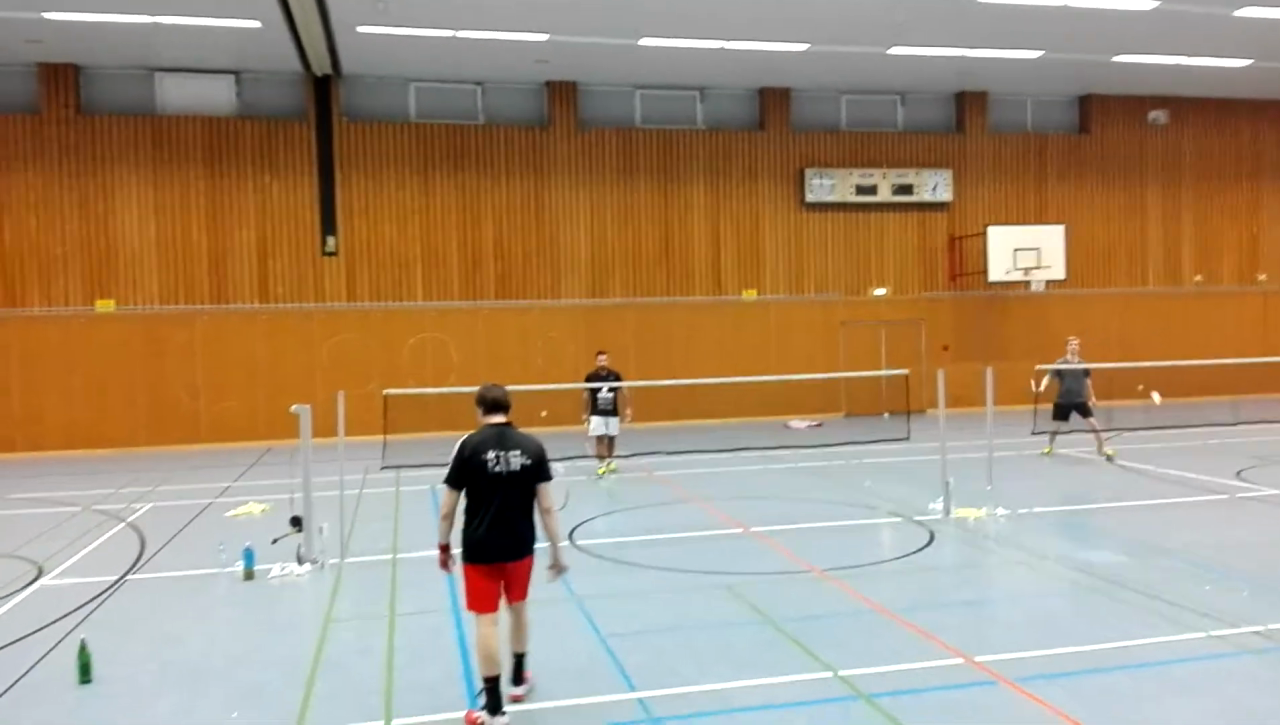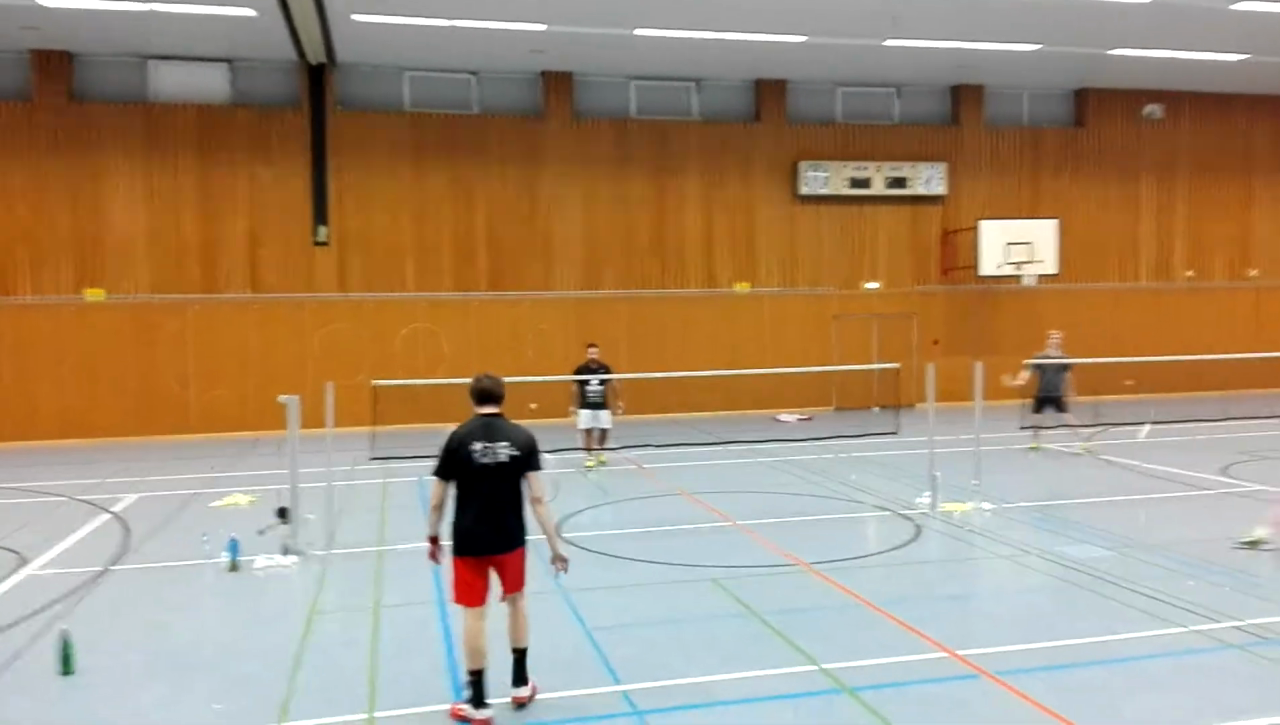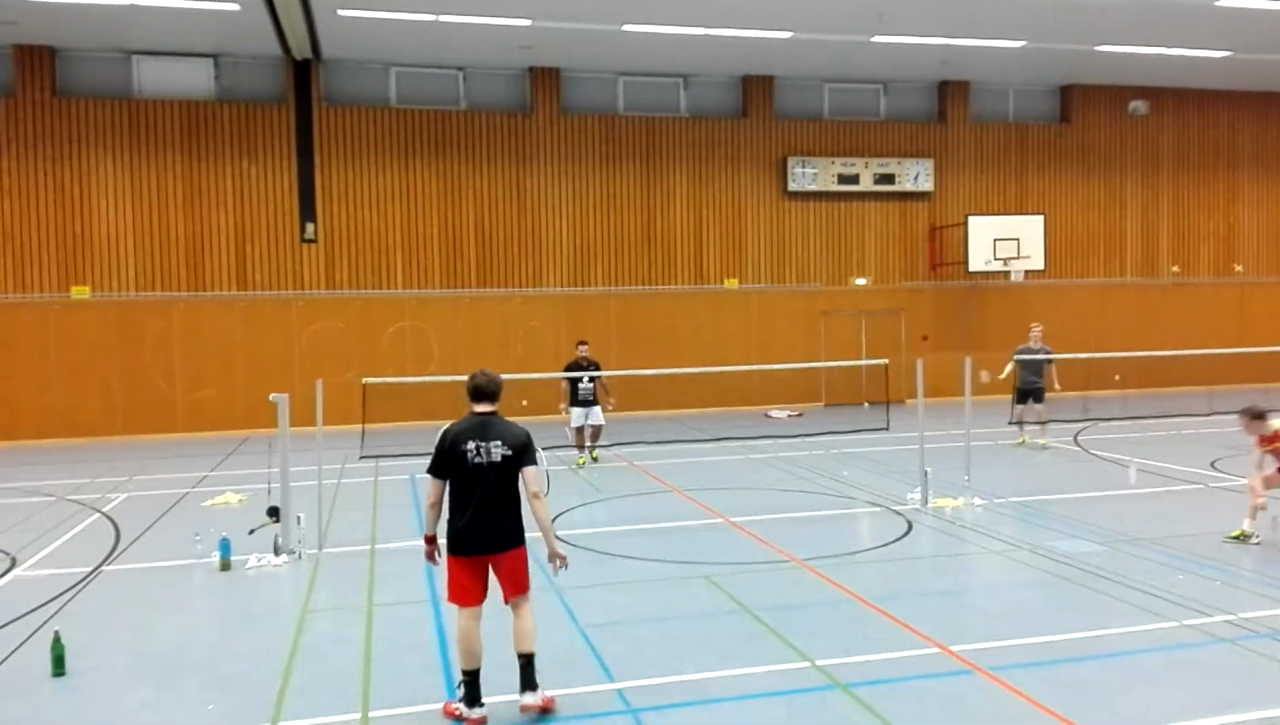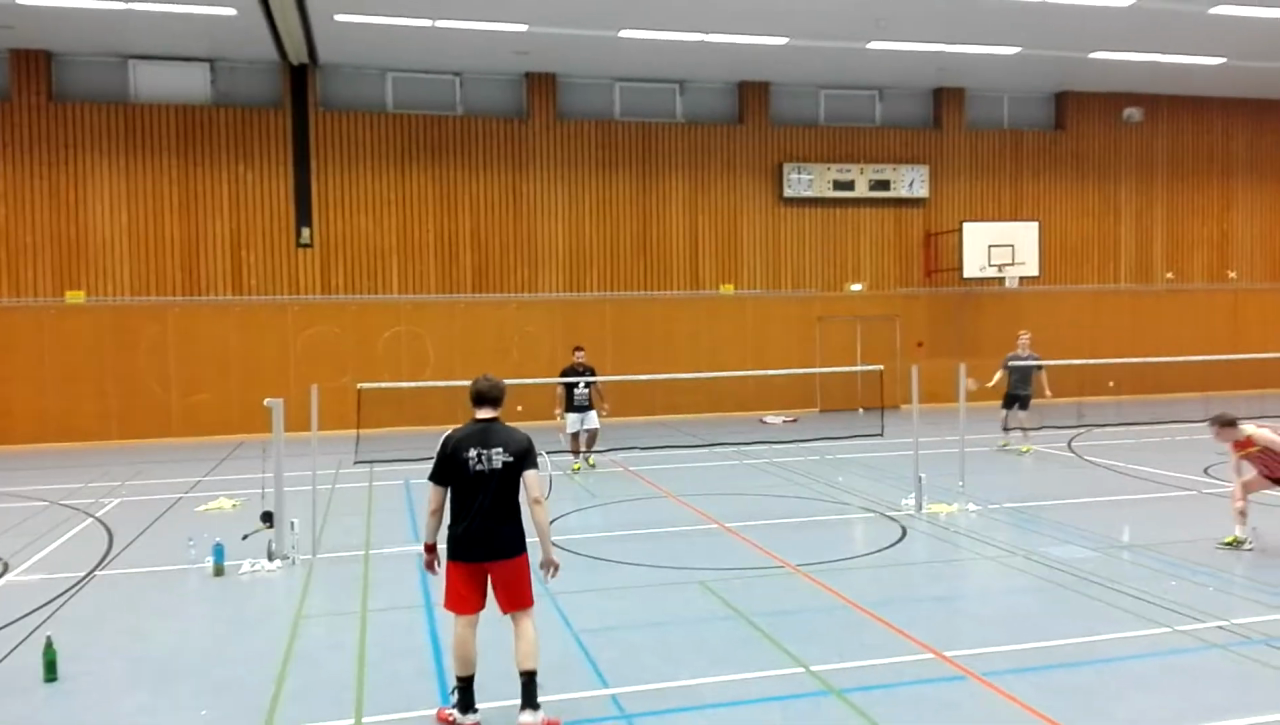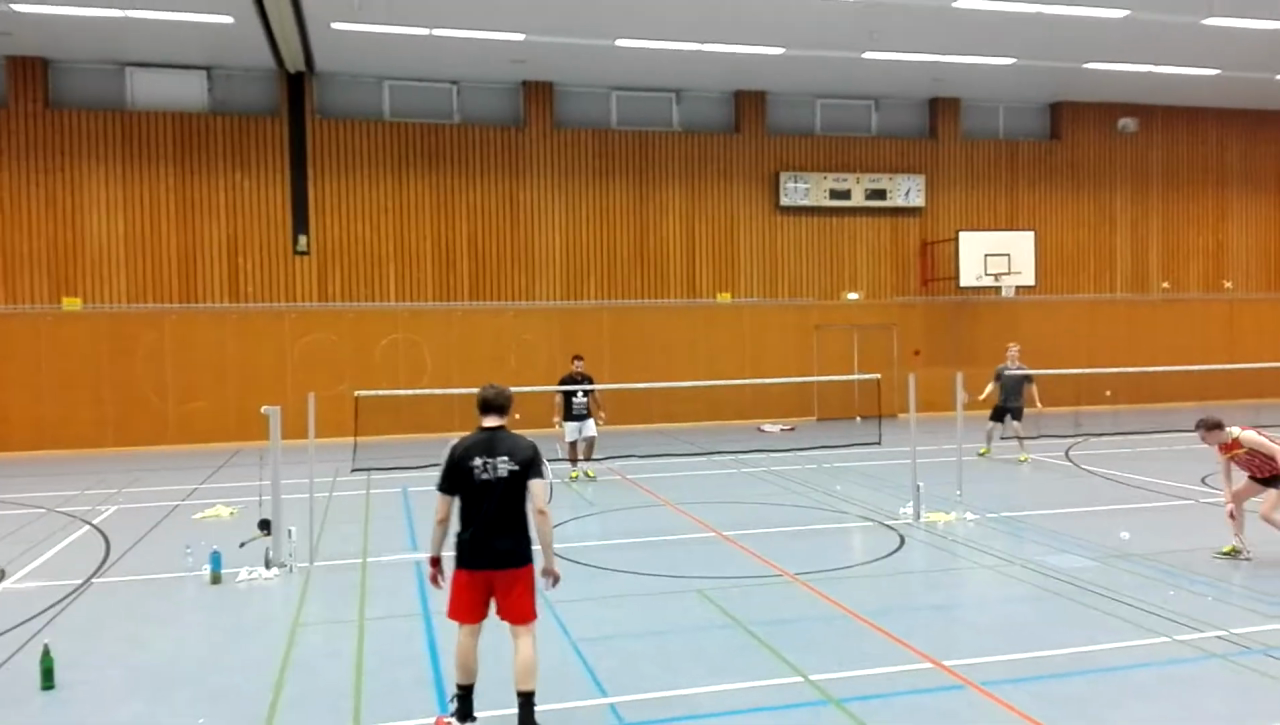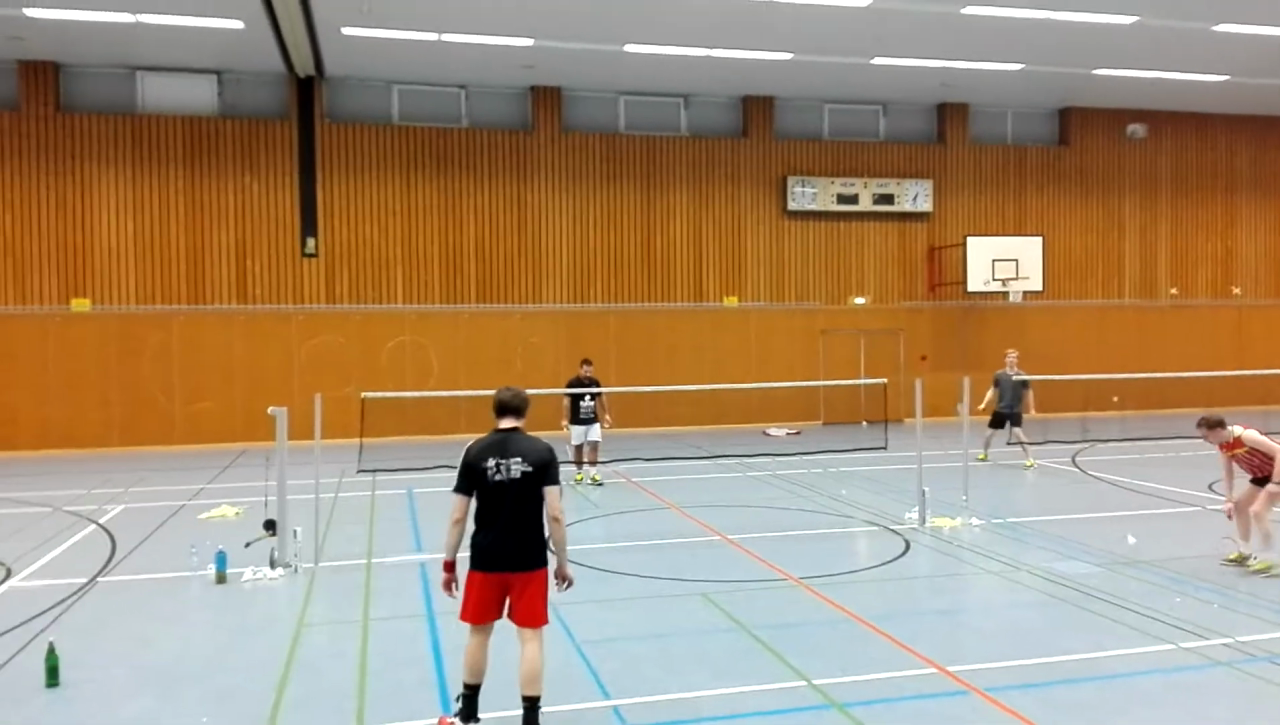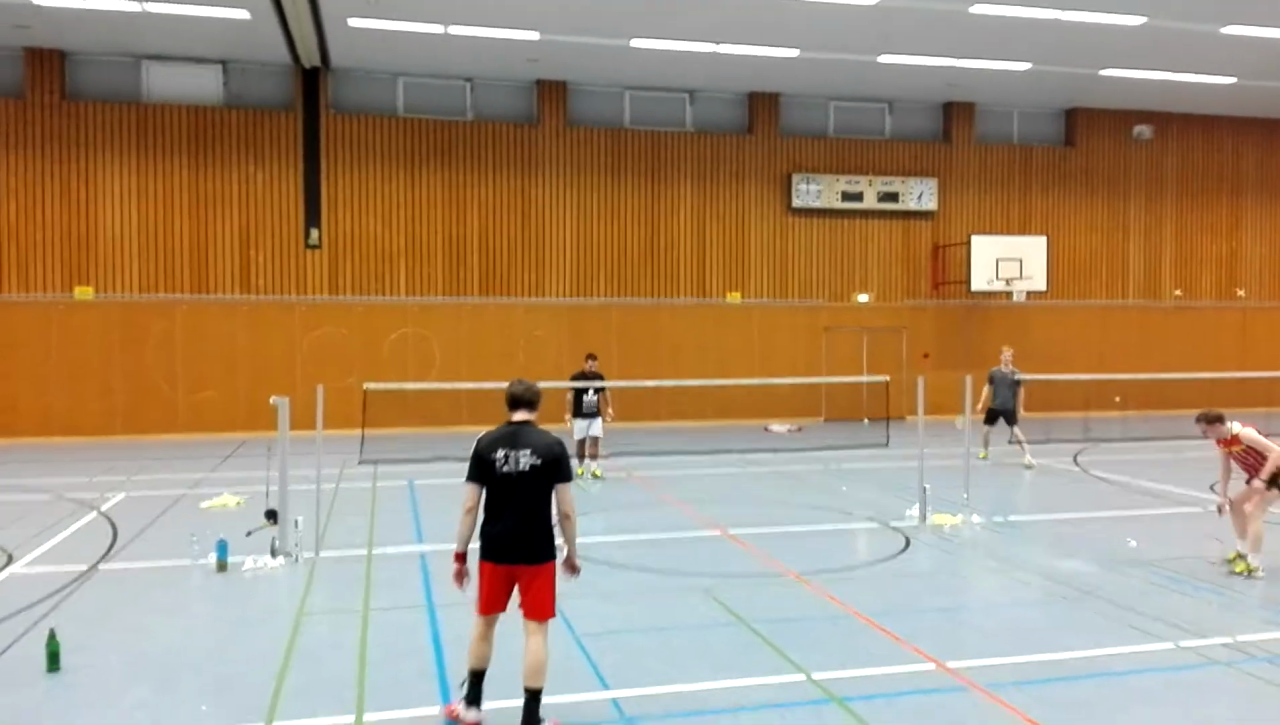
dt=0.1s
person 1, frame 1
left shoulder: (469, 446)
right shoulder: (533, 447)
left elbow: (448, 508)
right elbow: (547, 507)
left wrist: (443, 546)
right wrist: (557, 553)
left hip: (480, 549)
right hip: (520, 546)
left knee: (486, 622)
right knee: (518, 607)
right ankle: (518, 680)
person 1, frame 2
left shoulder: (457, 437)
right shoulder: (522, 437)
left elbow: (437, 500)
right elbow: (537, 498)
left wrist: (433, 538)
right wrist: (554, 545)
left hip: (469, 541)
right hip: (511, 538)
left knee: (474, 615)
right knee: (515, 600)
right ankle: (520, 684)
person 1, frame 3
left shoulder: (451, 435)
right shoulder: (518, 435)
left elbow: (433, 499)
right elbow: (535, 493)
left wrist: (430, 538)
right wrist: (551, 543)
left hip: (464, 541)
right hip: (508, 538)
left knee: (469, 616)
right knee: (520, 604)
right ankle: (529, 690)
person 1, frame 4
left shoulder: (452, 442)
right shoulder: (519, 441)
left elbow: (435, 506)
right elbow: (536, 498)
left wrist: (429, 546)
right wrist: (547, 550)
left hip: (464, 548)
right hip: (510, 547)
left knee: (465, 622)
right knee: (523, 618)
person 1, frame 5
left shoulder: (460, 450)
right shoulder: (526, 449)
left elbow: (443, 516)
right elbow: (540, 509)
left wrist: (434, 559)
right wrist: (549, 559)
left hip: (471, 558)
right hip: (515, 557)
left knee: (468, 632)
right knee: (523, 634)
person 1, frame 6
left shoulder: (475, 451)
right shoulder: (542, 451)
left elbow: (458, 517)
right elbow: (555, 515)
left wrist: (448, 564)
right wrist: (562, 563)
left hip: (486, 559)
right hip: (530, 560)
left knee: (479, 634)
right knee: (531, 638)
person 1, frame 7
left shoulder: (486, 443)
right shoulder: (553, 445)
left elbow: (470, 506)
right elbow: (566, 510)
left wrist: (460, 555)
right wrist: (572, 553)
left hip: (494, 550)
right hip: (538, 553)
left knee: (485, 623)
right knee: (536, 631)
